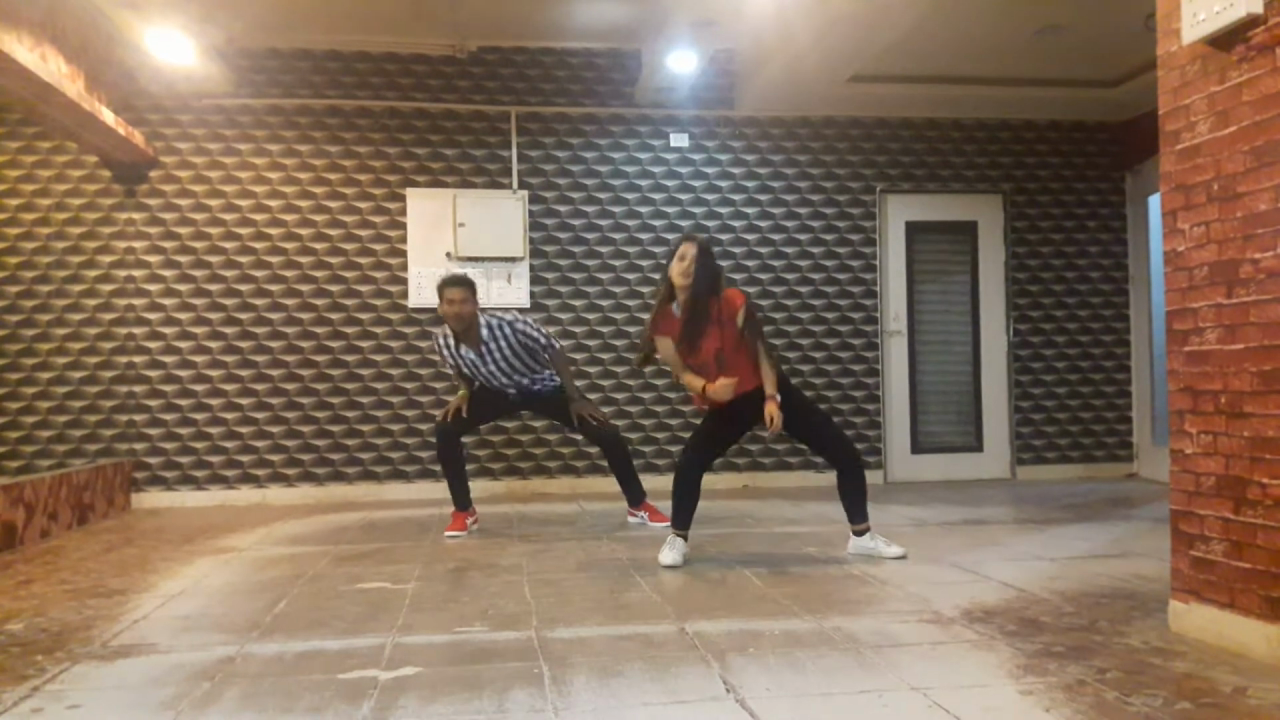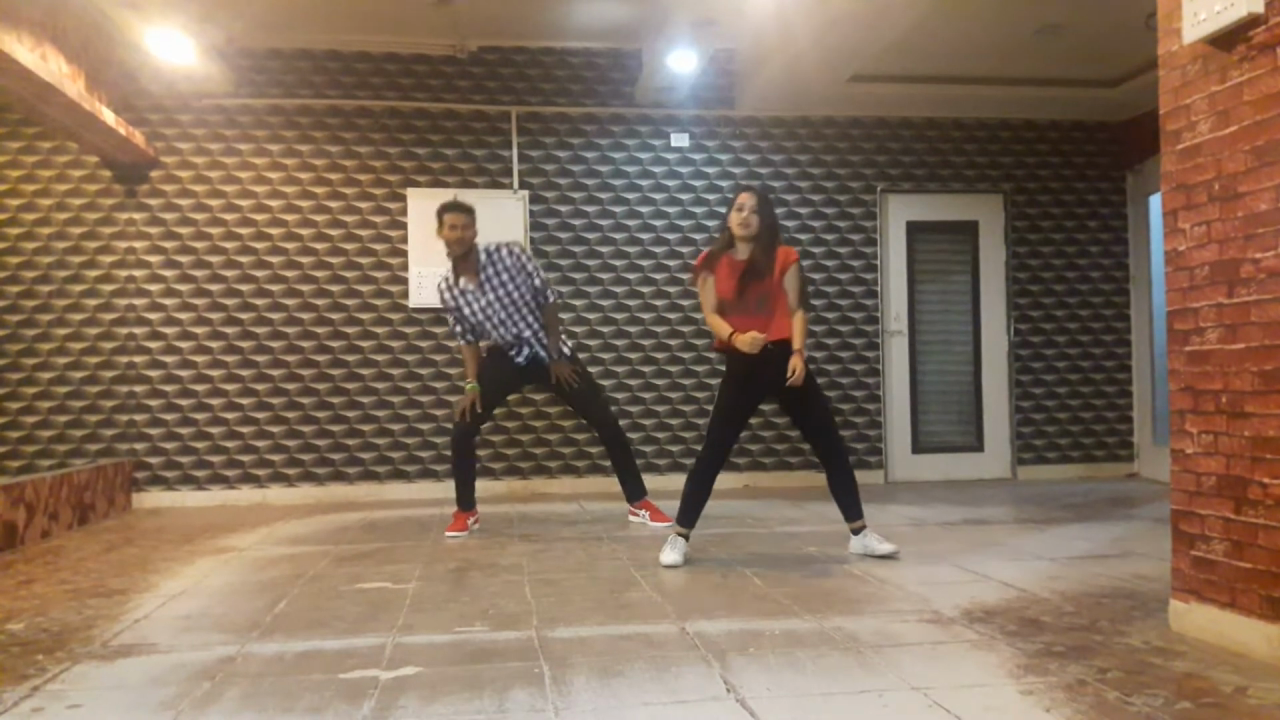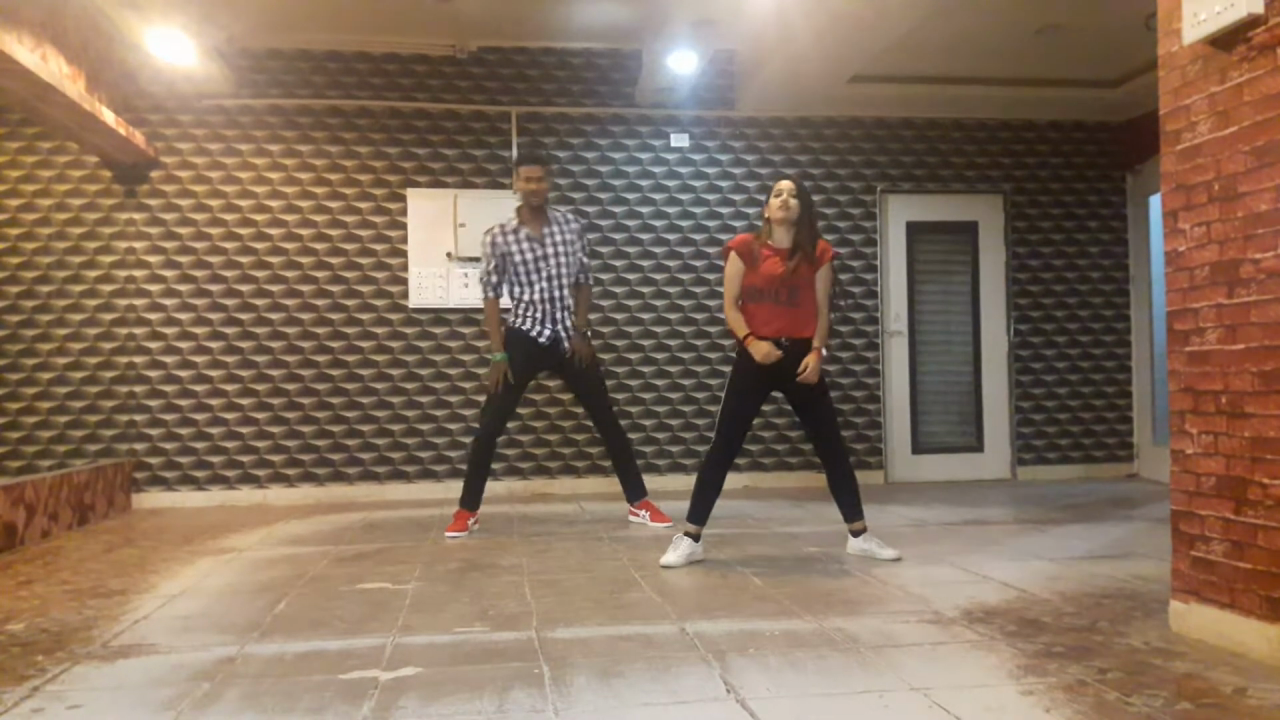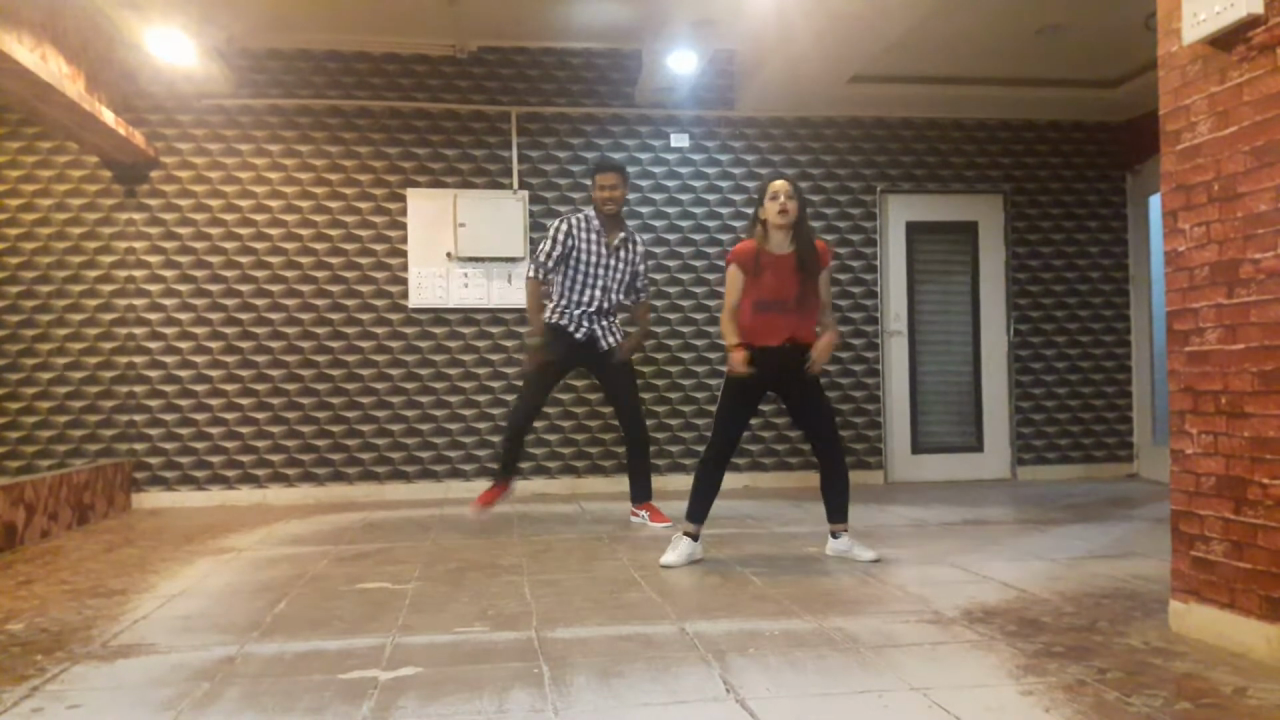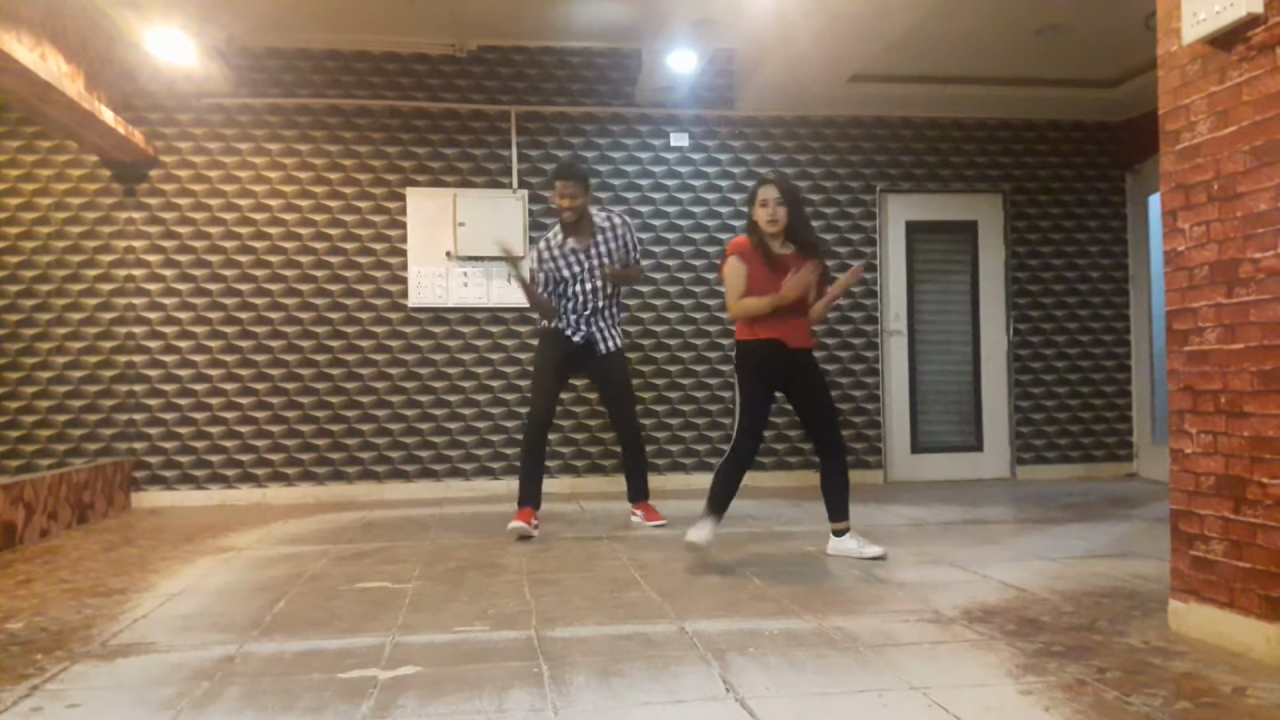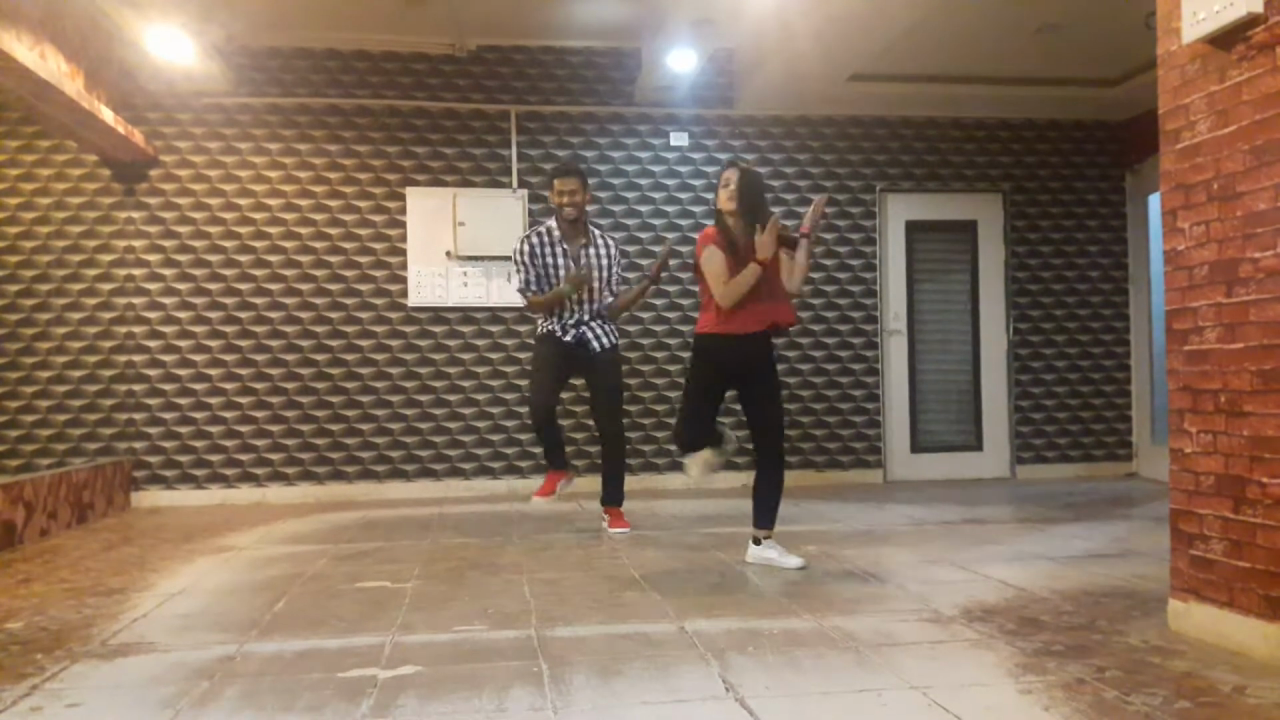
dt=0.4s
person 1, frame 1
left shoulder: (730, 303)
right shoulder: (662, 322)
left elbow: (759, 352)
right elbow: (682, 372)
left wrist: (772, 399)
right wrist: (708, 389)
left hip: (771, 394)
right hip: (726, 405)
left knee: (845, 454)
right knee: (690, 461)
left ankle: (862, 536)
right ankle: (678, 539)
person 1, frame 2
left shoulder: (783, 258)
right shoulder: (710, 264)
left elbow: (796, 310)
right elbow: (710, 314)
left wrist: (797, 352)
right wrist: (735, 337)
left hip: (784, 360)
right hip: (742, 364)
left knee: (830, 445)
right knee: (714, 450)
left ankle: (860, 534)
right ankle: (679, 537)
person 1, frame 3
left shoulder: (817, 252)
right shoulder: (744, 248)
left elbow: (821, 308)
right elbow: (730, 303)
left wrist: (817, 351)
right wrist: (751, 341)
left hip: (799, 355)
right hip: (756, 356)
left knee: (831, 445)
right knee: (724, 446)
left ankle: (859, 535)
right ankle: (690, 539)
person 1, frame 4
left shoulder: (815, 255)
right shoulder: (745, 255)
left elbow: (823, 309)
right elbow: (729, 311)
left wrist: (827, 337)
right wrist: (734, 348)
left hip: (797, 360)
right hip: (753, 359)
left knee: (831, 446)
right knee: (719, 449)
left ankle: (840, 537)
right ankle: (689, 538)
person 1, frame 5
left shoulder: (807, 255)
right shoulder: (741, 251)
left elbow: (810, 317)
right elbow: (737, 309)
left wrist: (838, 290)
right wrist: (781, 297)
left hip: (797, 357)
right hip: (756, 355)
left knee: (832, 442)
right knee: (747, 441)
left ankle: (841, 535)
right ankle: (708, 522)
person 1, frame 6
left shoulder: (769, 238)
right shoulder: (710, 240)
left elbow: (792, 286)
right elbow: (724, 297)
left wrist: (805, 234)
right wrist: (760, 259)
left hip: (758, 350)
right hip: (714, 348)
left knee: (771, 449)
right knee: (689, 433)
left ankle: (762, 540)
right ankle: (713, 443)
person 2, frame 1
left shoulder: (510, 326)
right shoulder: (444, 343)
left elbow: (554, 351)
left wrist: (574, 398)
right wrist: (463, 393)
left hip: (544, 386)
right hip: (499, 392)
left knee: (607, 435)
right knee: (447, 429)
left ankle: (638, 505)
right ankle: (464, 512)
person 2, frame 2
left shoulder: (510, 256)
right shoulder: (449, 290)
left elbow: (548, 301)
right elbow: (468, 339)
left wrist: (556, 356)
right wrist: (471, 383)
left hip: (550, 354)
right hip: (505, 357)
left knee: (605, 421)
right knee: (464, 427)
left ankle: (638, 503)
right ankle: (466, 511)
person 2, frame 3
left shoulder: (571, 226)
right shoulder: (498, 237)
left elbow: (583, 284)
right elbow: (491, 297)
left wrist: (581, 332)
right wrist: (498, 353)
left hip: (568, 338)
right hip: (525, 337)
left knee: (606, 419)
right knee: (490, 424)
left ankle: (638, 502)
right ankle: (467, 510)
person 2, frame 4
left shoulder: (634, 243)
right shoulder: (570, 226)
left elbow: (639, 297)
right elbow: (537, 278)
left wrist: (641, 332)
right wrist: (537, 336)
left hip: (605, 337)
right hip: (561, 332)
left knee: (634, 419)
right knee: (525, 411)
left ankle: (643, 503)
right ankle: (502, 482)
person 2, frame 5
left shoulder: (616, 225)
right shoulder: (547, 248)
left elbow: (637, 268)
right elbow: (546, 309)
left wrist: (621, 276)
right wrist: (523, 279)
left hip: (605, 339)
right hip: (560, 337)
left knee: (627, 424)
right knee: (539, 418)
left ankle: (640, 503)
right ankle: (527, 510)
person 2, frame 6
left shoulder: (604, 243)
right shoulder: (532, 242)
left elbow: (615, 304)
right elbow: (534, 302)
left wrist: (650, 278)
right wrist: (566, 289)
left hip: (598, 339)
right hip: (555, 340)
left knee: (611, 427)
right knee: (540, 407)
left ankle: (612, 506)
right ankle: (558, 468)
